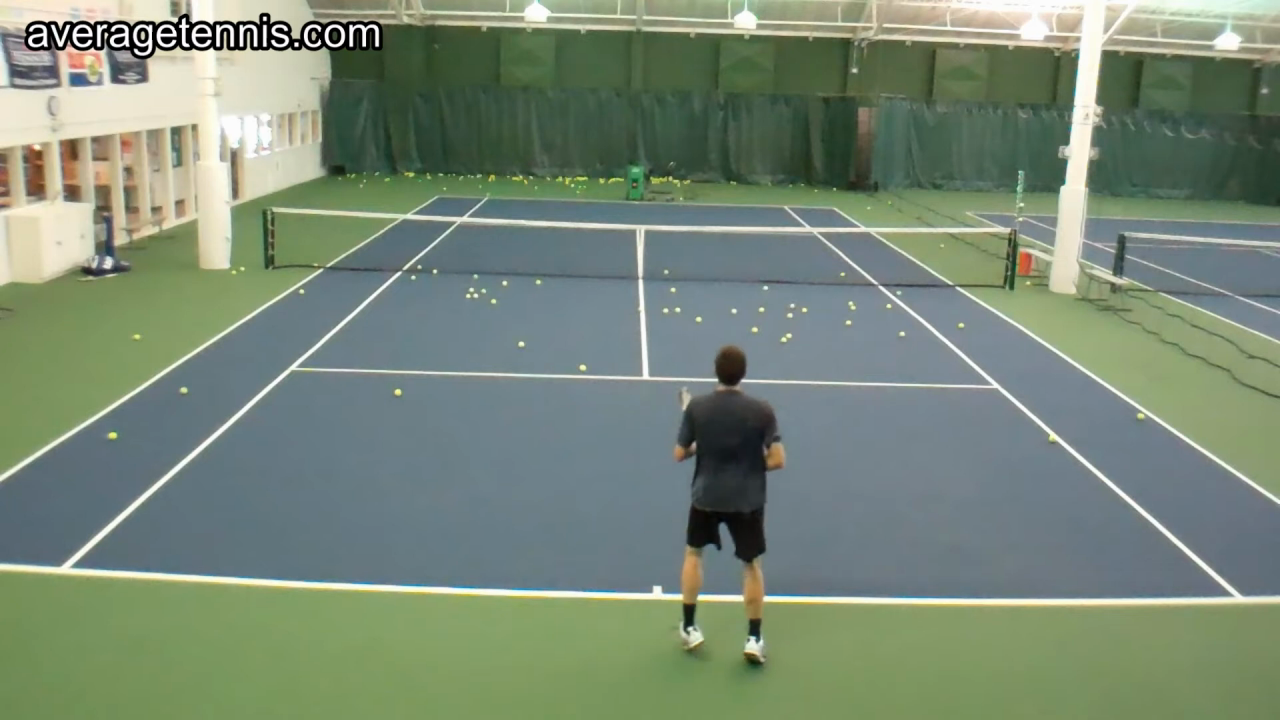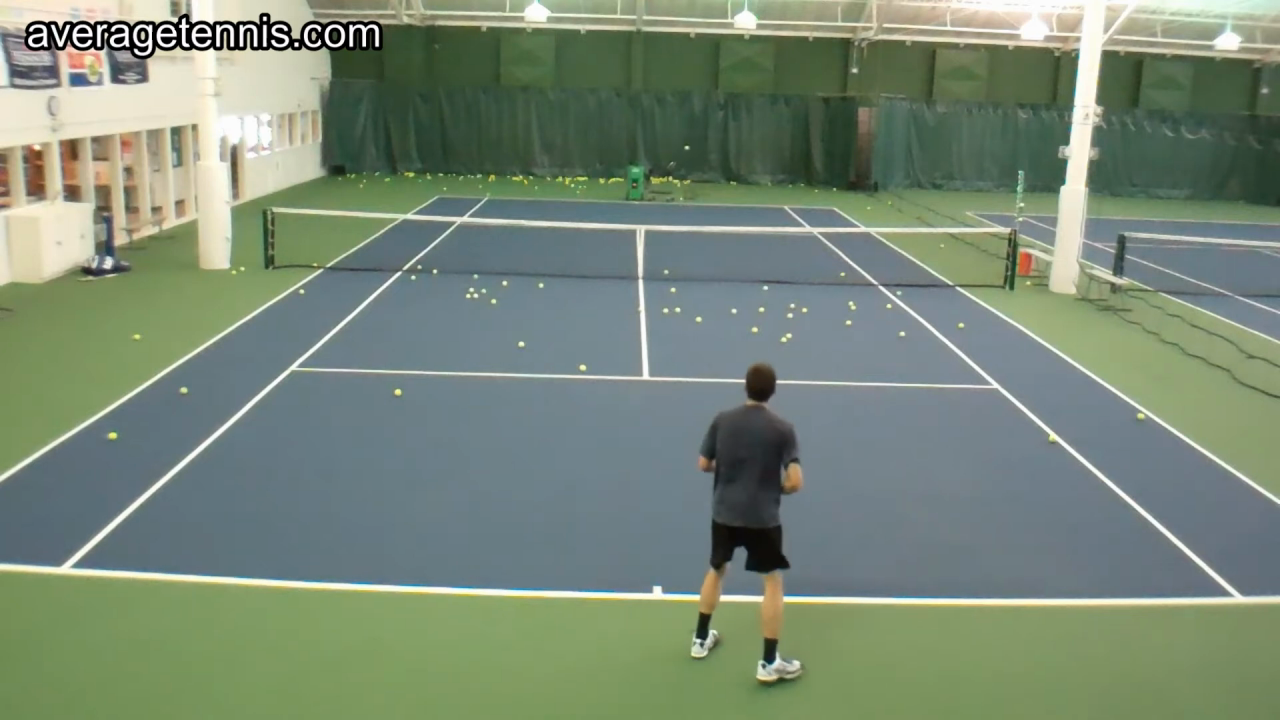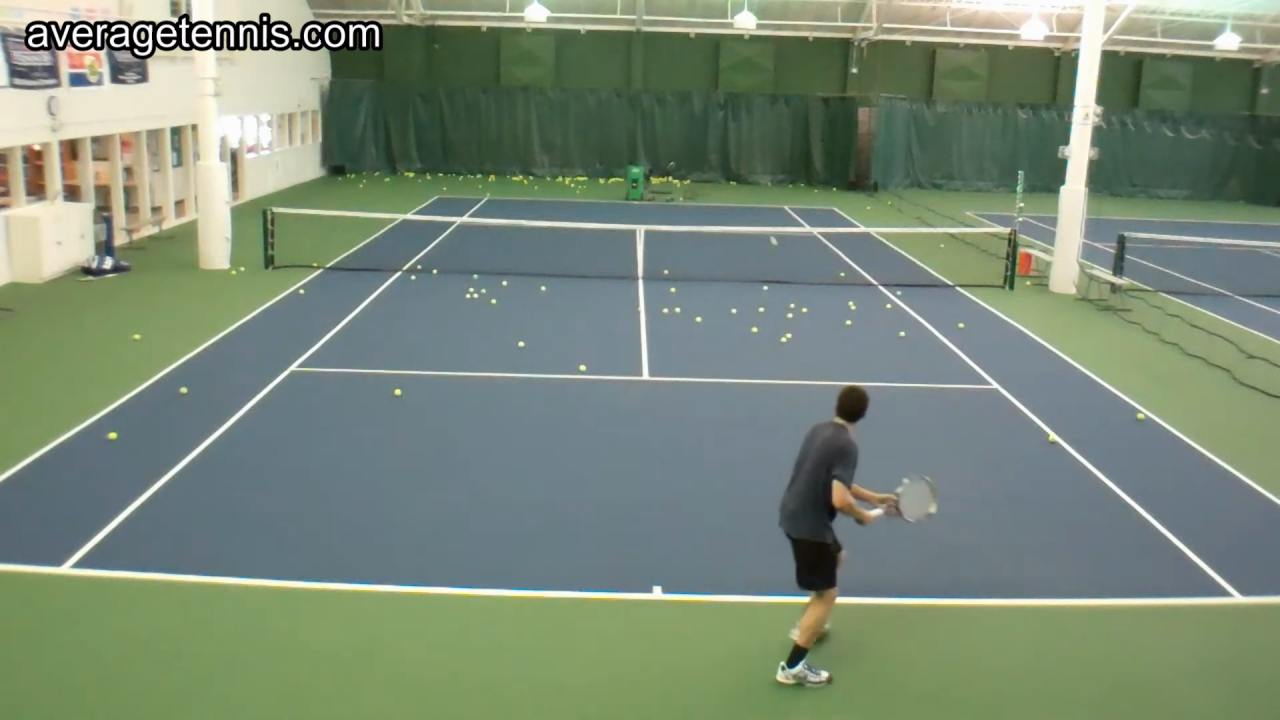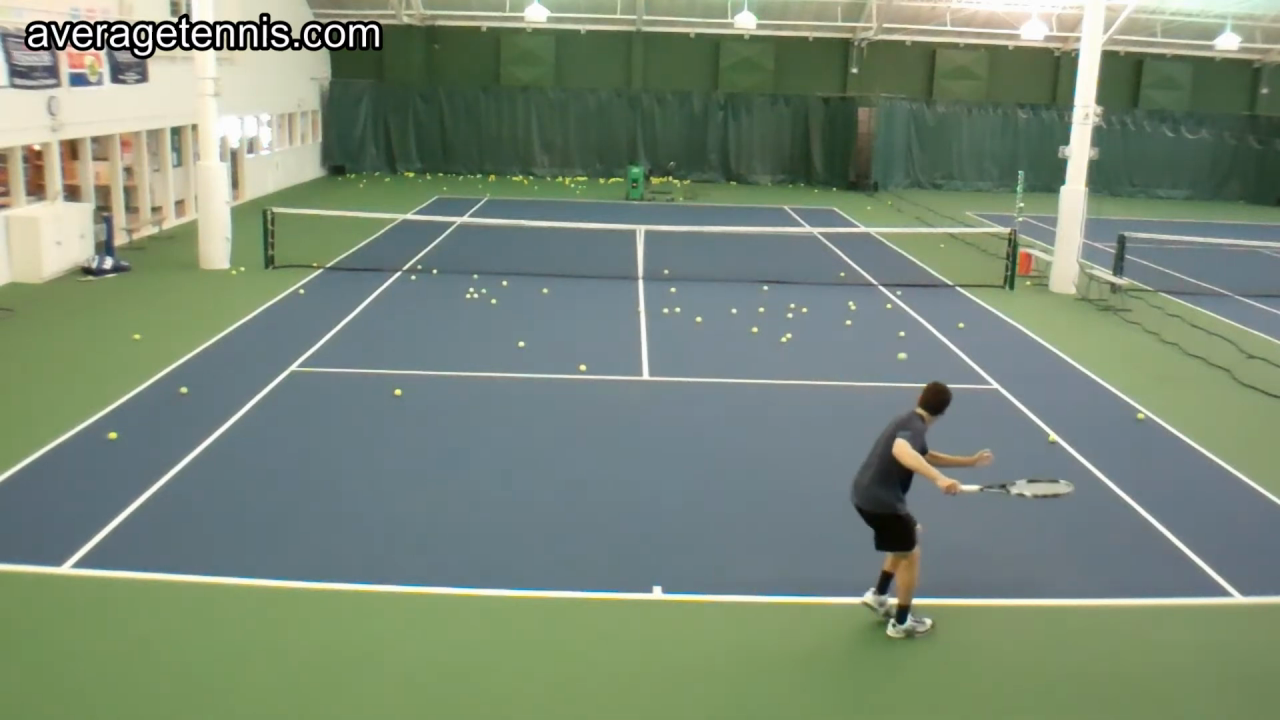
dt=0.5s
person 1, frame 1
left shoulder: (697, 407)
right shoulder: (761, 410)
left elbow: (680, 454)
right elbow: (777, 460)
right wrist: (752, 464)
left hip: (706, 497)
right hip: (747, 500)
left knee: (693, 555)
right knee: (751, 565)
left ankle: (691, 629)
right ankle: (754, 639)
person 1, frame 2
left shoulder: (722, 420)
right shoulder: (782, 429)
left elbow: (704, 465)
right elbow: (794, 482)
right wrist: (772, 487)
left hip: (725, 511)
right hip: (763, 516)
left knee: (716, 570)
right knee: (773, 582)
left ankle: (701, 639)
right ankle: (769, 662)
person 1, frame 3
left shoulder: (818, 431)
right shoulder: (846, 445)
right elbow: (840, 499)
left wrist: (874, 497)
right wrist: (861, 515)
left hip: (793, 515)
right hip: (810, 526)
left knee: (835, 558)
right knee: (825, 594)
left ankle: (806, 627)
right ankle: (792, 667)
person 1, frame 4
left shoulder: (908, 421)
right shoulder: (914, 425)
left elbow: (927, 457)
right elbow: (900, 451)
left wrist: (970, 461)
right wrist: (938, 478)
left hip: (865, 494)
right hip: (881, 500)
left knee: (907, 538)
right knee: (910, 555)
left ankle: (878, 594)
right ankle: (901, 621)
